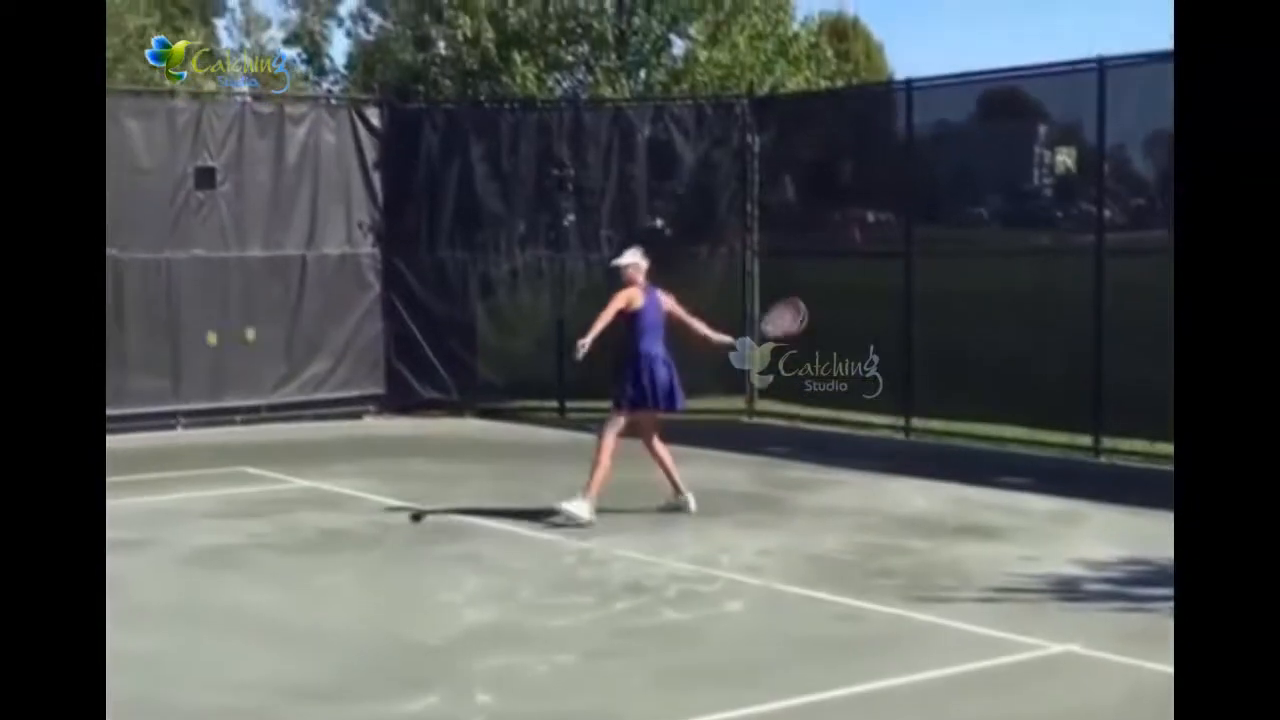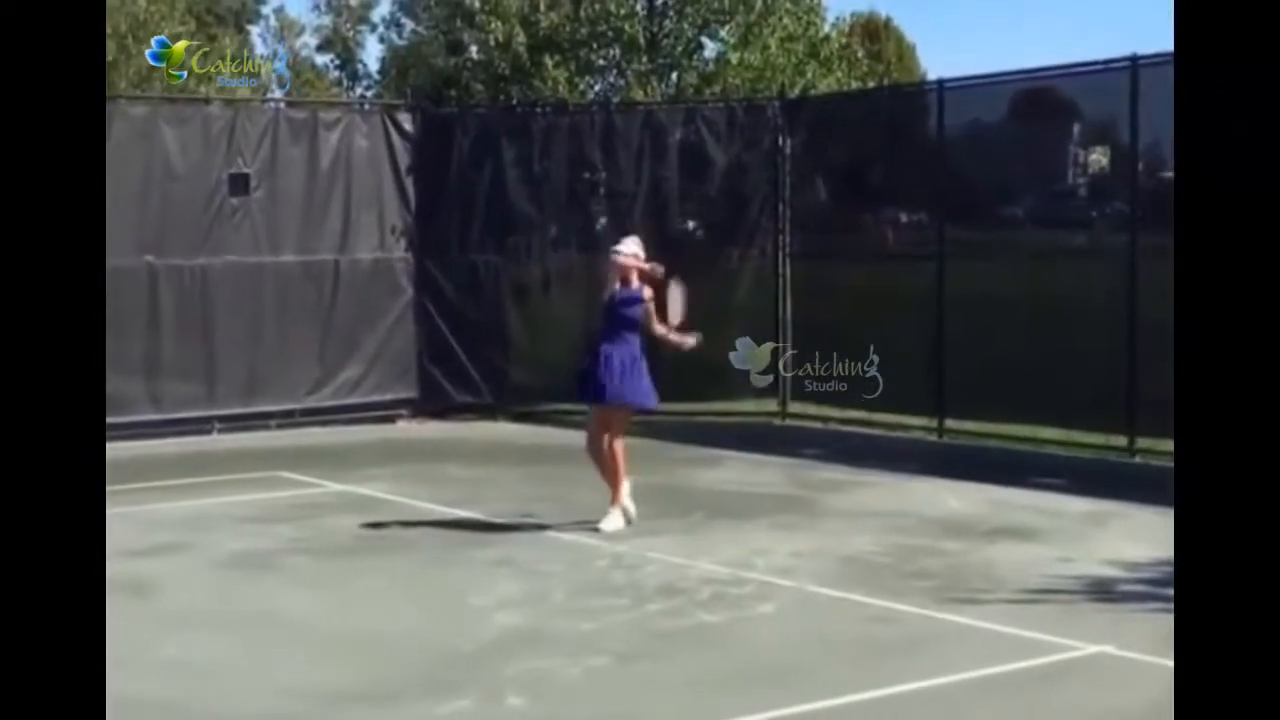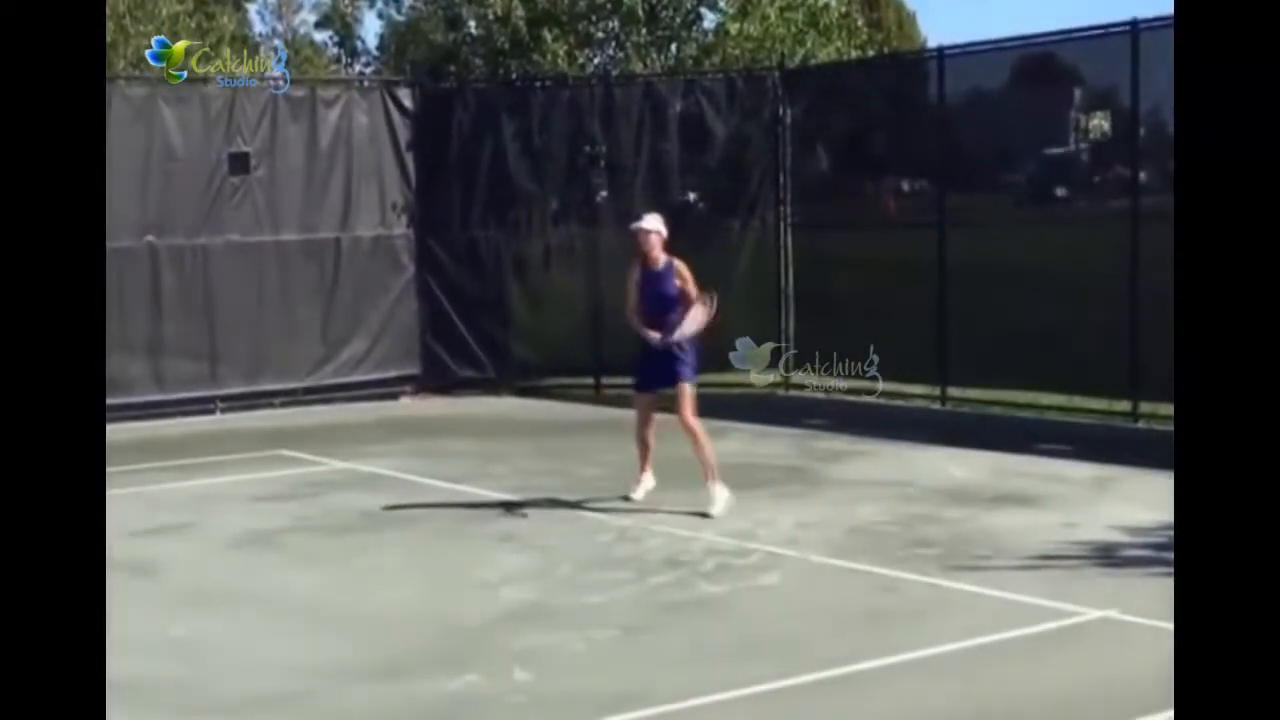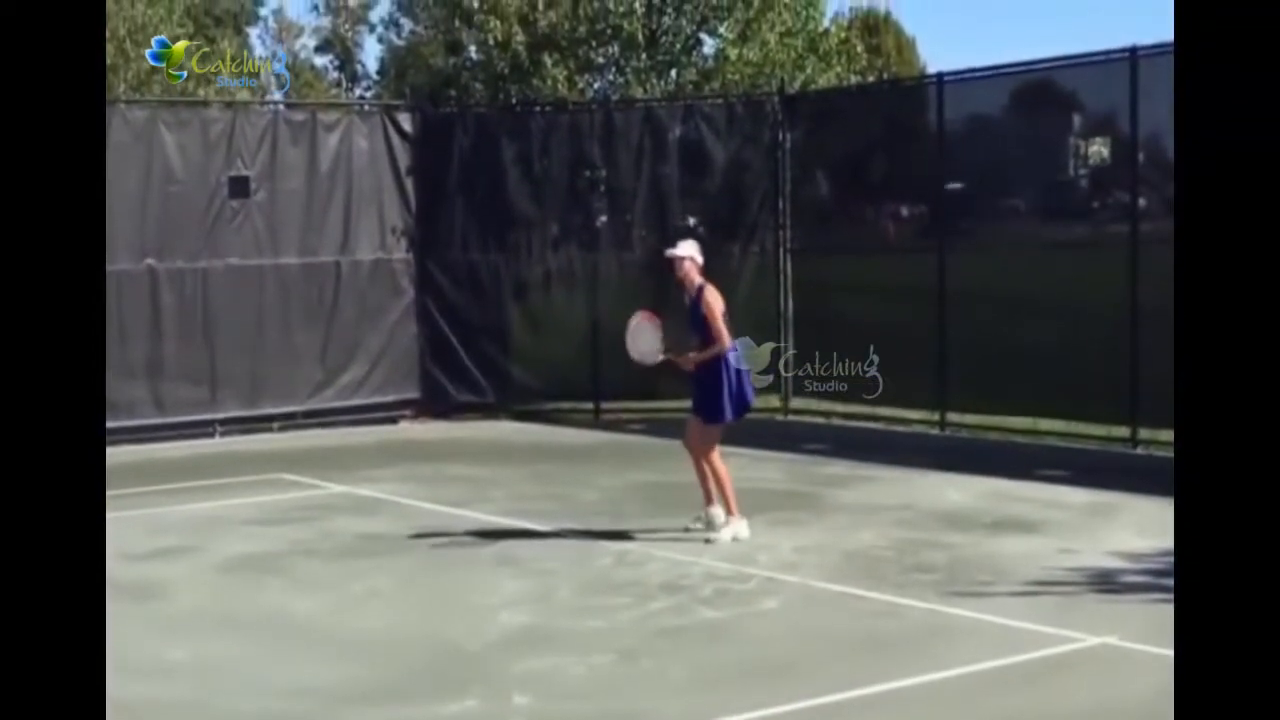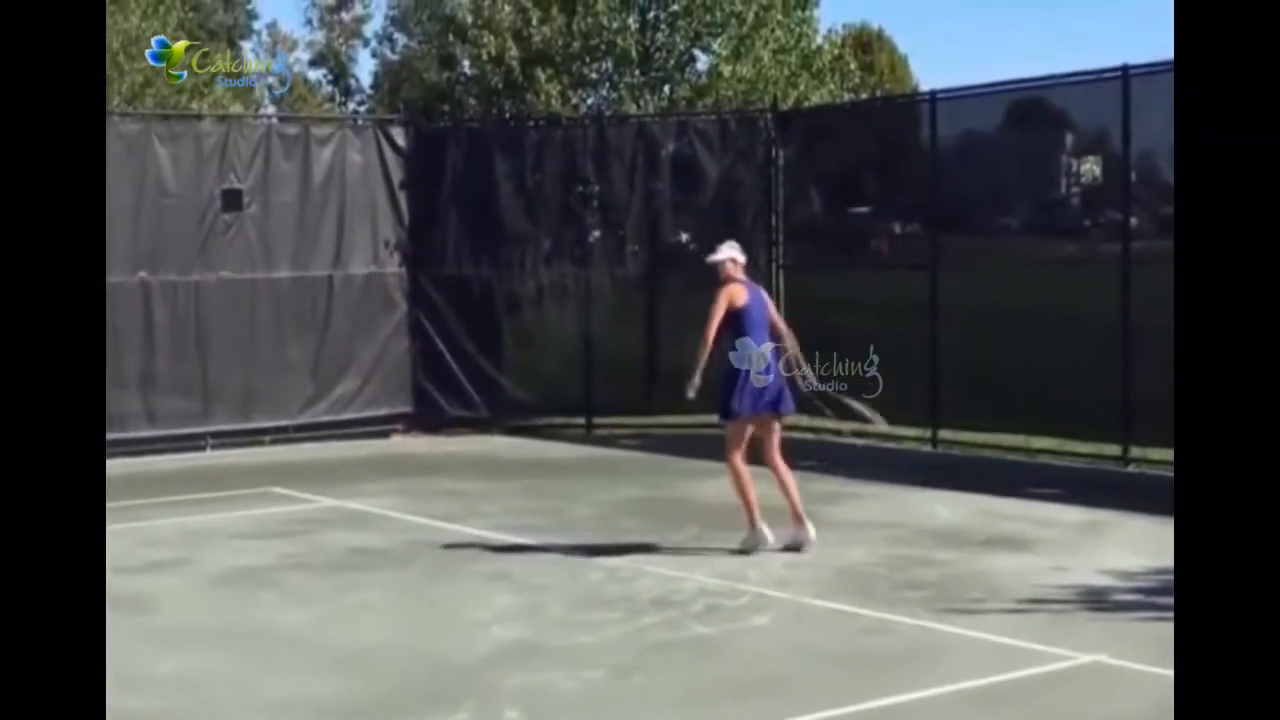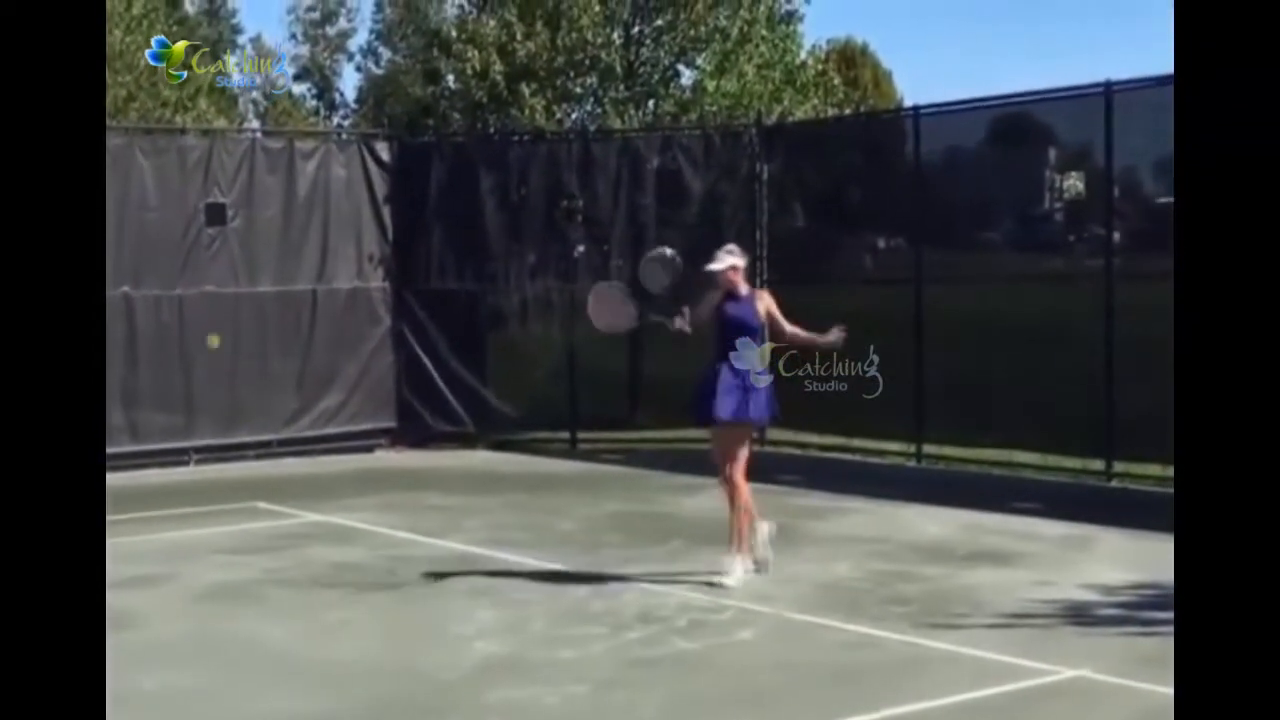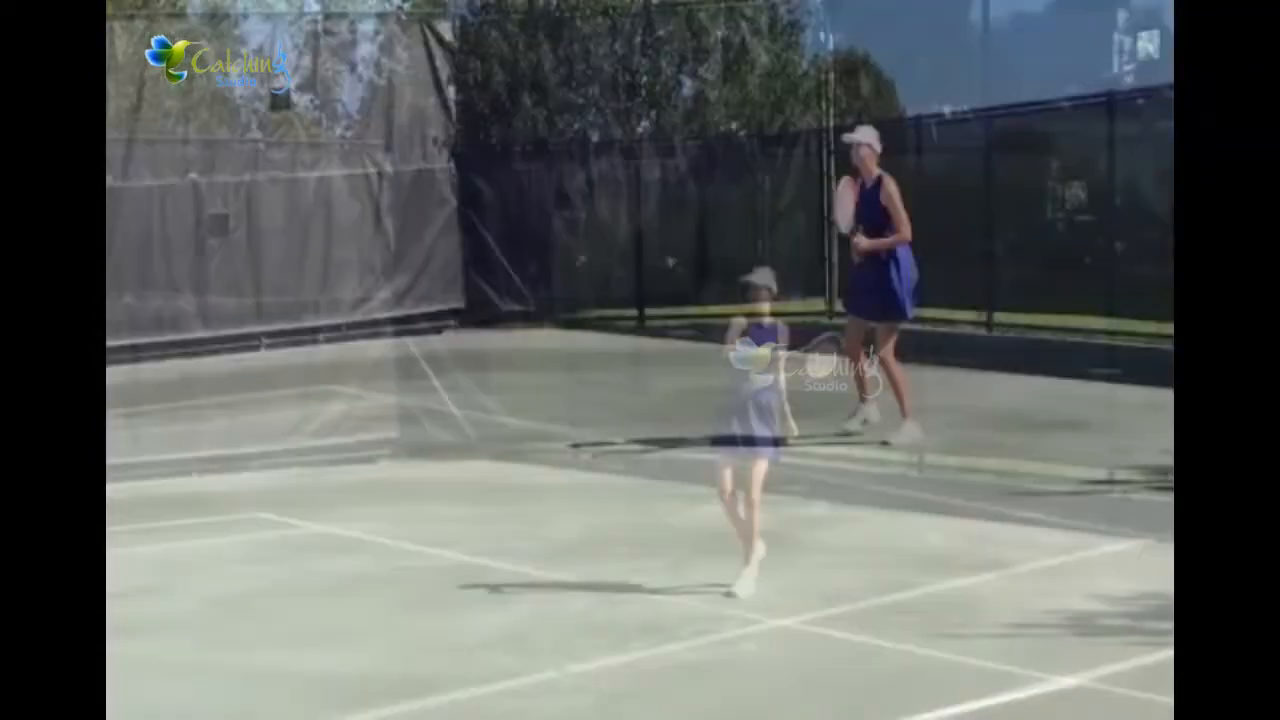
dt=0.7s
person 1, frame 1
left shoulder: (627, 294)
right shoulder: (660, 296)
left elbow: (607, 314)
right elbow: (689, 320)
left wrist: (587, 339)
right wrist: (717, 337)
left hip: (641, 366)
right hip: (661, 365)
left knee: (610, 433)
right knee: (649, 435)
left ankle: (586, 502)
right ankle: (681, 495)
person 1, frame 2
left shoulder: (648, 292)
right shoulder: (614, 281)
right elbow: (615, 261)
left wrist: (679, 340)
right wrist: (651, 269)
left hip: (630, 365)
right hip: (604, 362)
left knee: (614, 442)
right knee: (594, 445)
left ankle: (617, 509)
right ankle: (622, 490)
person 1, frame 3
left shoulder: (678, 269)
right shoulder: (637, 271)
left elbow: (695, 307)
right elbow: (632, 313)
right wrist: (646, 333)
left hip: (678, 347)
right hip: (651, 347)
left knee: (687, 417)
right knee: (643, 420)
left ankle: (716, 486)
right ankle: (645, 475)
person 1, frame 4
left shoulder: (708, 295)
right shoulder: (689, 296)
left elbow: (724, 343)
left wrist: (694, 358)
right wrist: (692, 358)
left hip: (724, 373)
right hip: (710, 374)
left knee: (709, 450)
right knee: (691, 441)
left ankle: (736, 521)
right ankle: (713, 509)
person 1, frame 5
left shoulder: (728, 290)
right shoulder: (760, 292)
left elbow: (709, 335)
right elbow: (784, 332)
left wrist: (697, 375)
left hip: (746, 371)
right hip: (769, 371)
left knee: (734, 456)
right knee: (773, 458)
left ankle: (757, 527)
right ankle: (802, 525)
person 1, frame 6
left shoulder: (762, 298)
right shoulder: (716, 297)
left elbow: (785, 330)
right elbow: (695, 321)
left wrist: (823, 339)
right wrist: (685, 322)
left hip: (750, 385)
right hip: (722, 384)
left knee: (735, 472)
right knee: (723, 468)
left ankle: (738, 556)
right ankle: (756, 526)
person 1, frame 7
left shoulder: (779, 330)
right shoulder: (741, 324)
left elbow: (778, 373)
right elbow: (732, 350)
left wrist: (785, 414)
right wrist: (763, 352)
left hip: (765, 409)
right hip: (740, 406)
left knee: (752, 492)
right knee: (727, 489)
left ankle: (749, 566)
right ankle: (752, 543)
